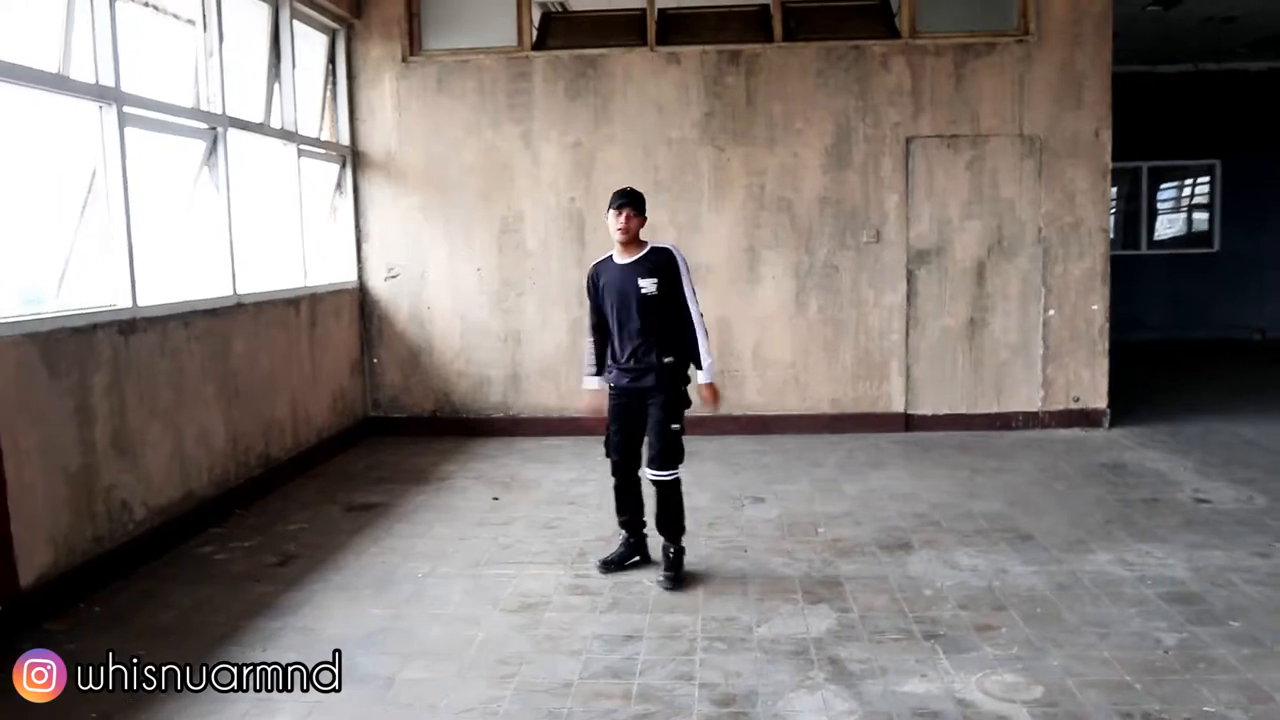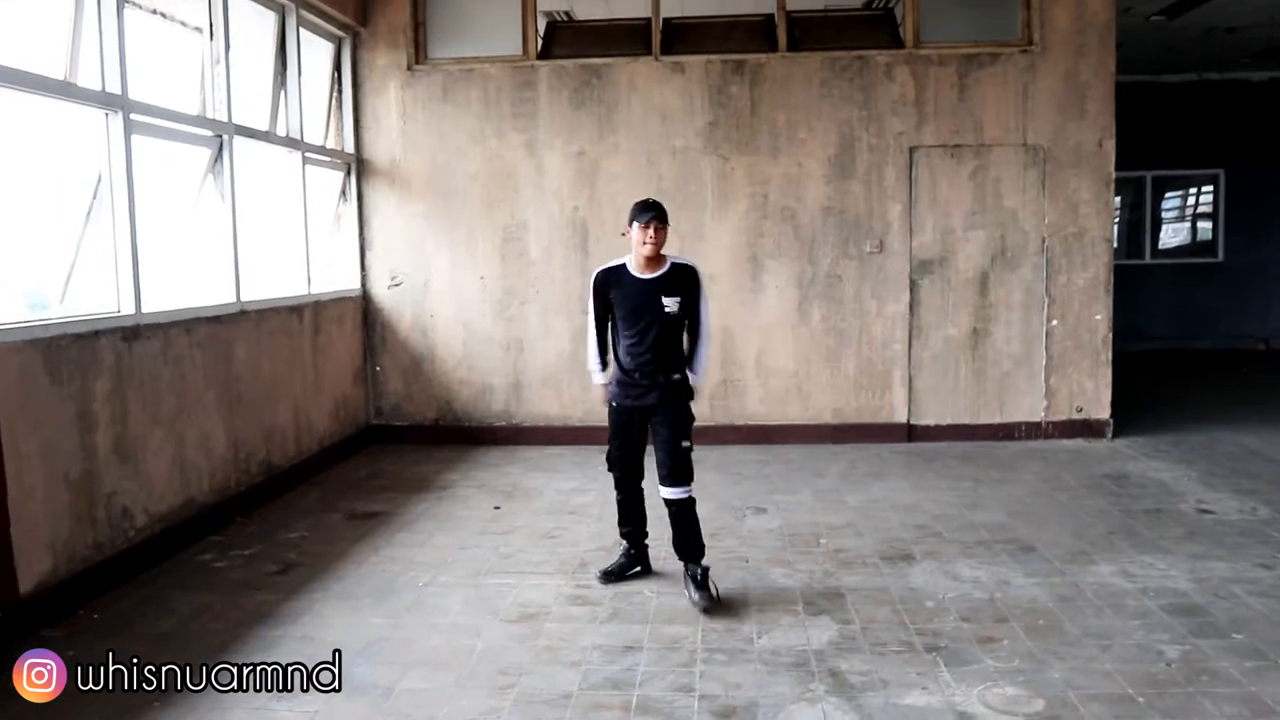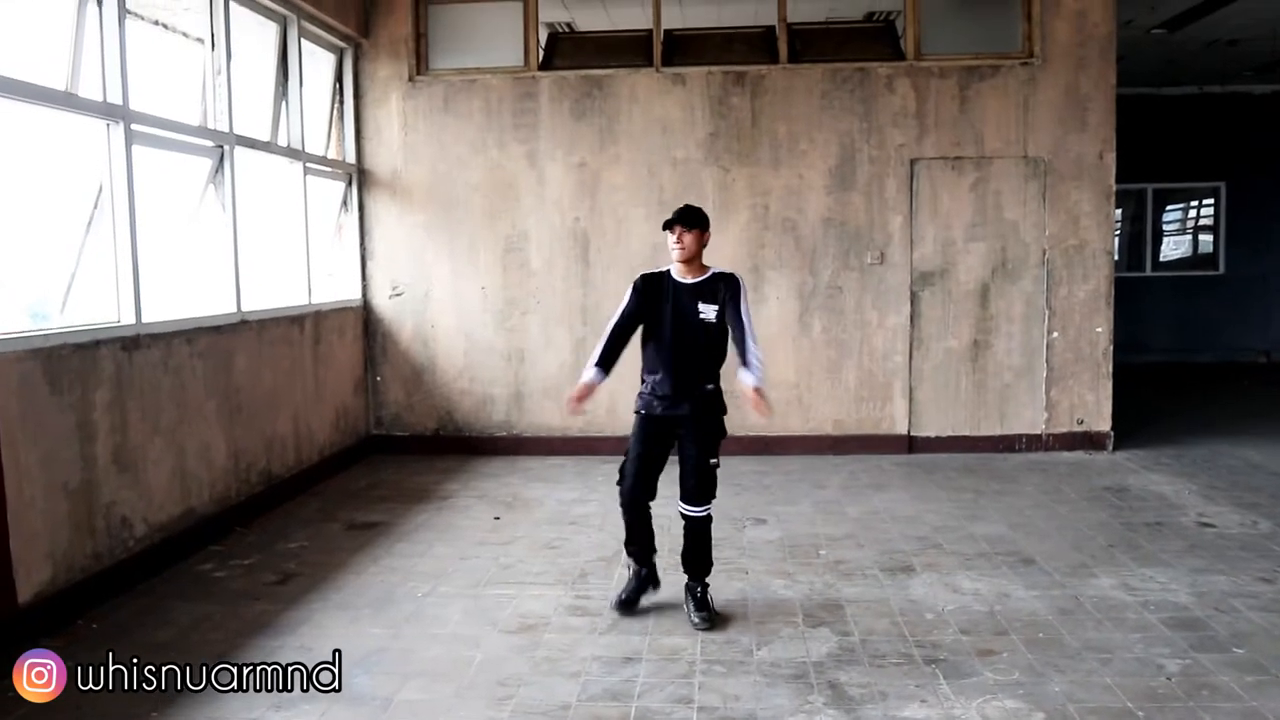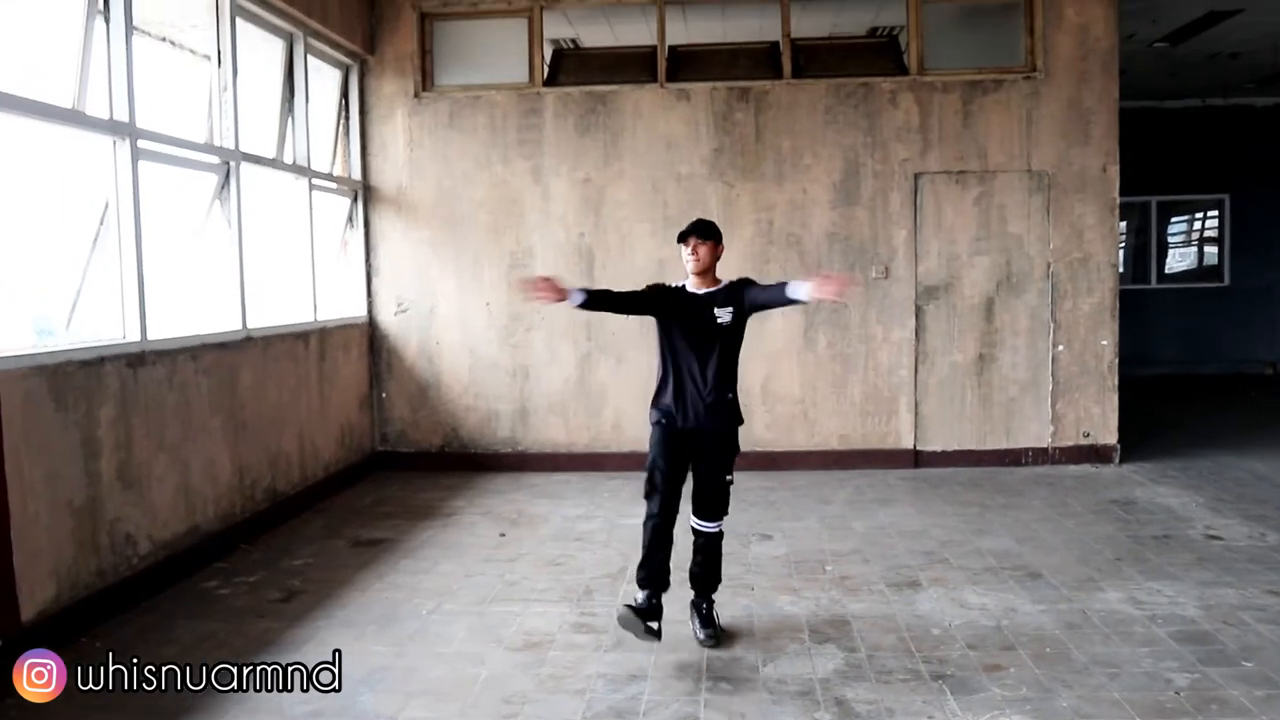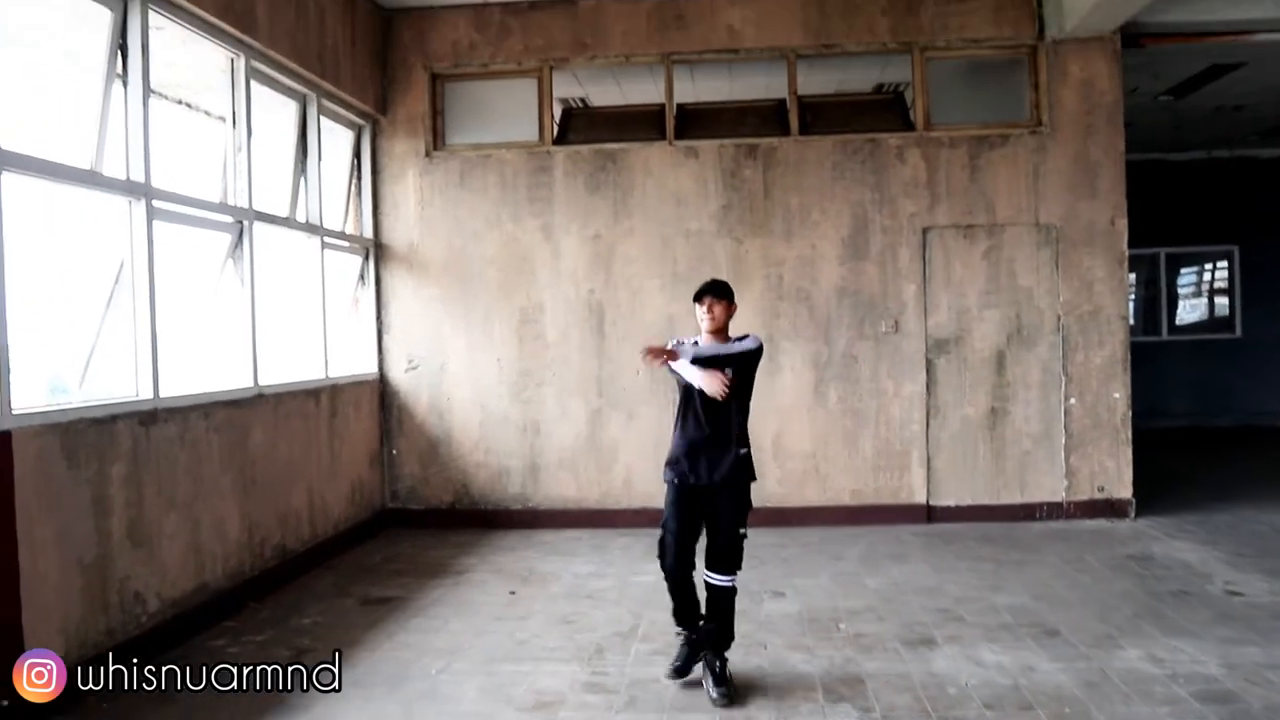
dt=0.4s
person 1, frame 1
left shoulder: (667, 259)
right shoulder: (599, 273)
left elbow: (690, 317)
left wrist: (704, 374)
right wrist: (595, 381)
left hip: (664, 378)
right hip: (622, 380)
left knee: (661, 466)
right knee: (622, 465)
left ankle: (674, 548)
right ankle: (633, 541)
person 1, frame 2
left shoulder: (685, 277)
right shoulder: (606, 278)
left elbow: (697, 332)
right elbow: (597, 329)
left wrist: (690, 377)
right wrist: (600, 376)
left hip: (670, 393)
right hip: (624, 393)
left knee: (676, 484)
right knee: (625, 479)
left ankle: (694, 569)
right ankle: (635, 551)
person 1, frame 3
left shoulder: (726, 285)
right shoulder: (647, 285)
left elbow: (743, 333)
right elbow: (619, 330)
left wrist: (750, 379)
right wrist: (591, 376)
left hip: (701, 409)
right hip: (653, 404)
left knee: (697, 503)
right knee: (633, 491)
left ankle: (696, 586)
right ankle: (643, 568)
person 1, frame 4
left shoulder: (739, 293)
right shoulder: (663, 297)
left elbow: (769, 295)
right elbow: (620, 301)
left wrist: (806, 289)
right wrist: (569, 295)
left hip: (717, 421)
right hip: (670, 417)
left knee: (709, 517)
right knee: (659, 507)
left ankle: (703, 603)
right ankle: (649, 599)
person 1, frame 5
left shoulder: (748, 347)
right shoulder: (686, 351)
left elbow: (715, 352)
right elbow: (686, 363)
left wrist: (676, 351)
right wrist: (700, 374)
left hip: (731, 476)
right hip: (684, 473)
left knee: (722, 571)
right knee: (674, 560)
left ankle: (715, 657)
right ankle: (690, 635)
